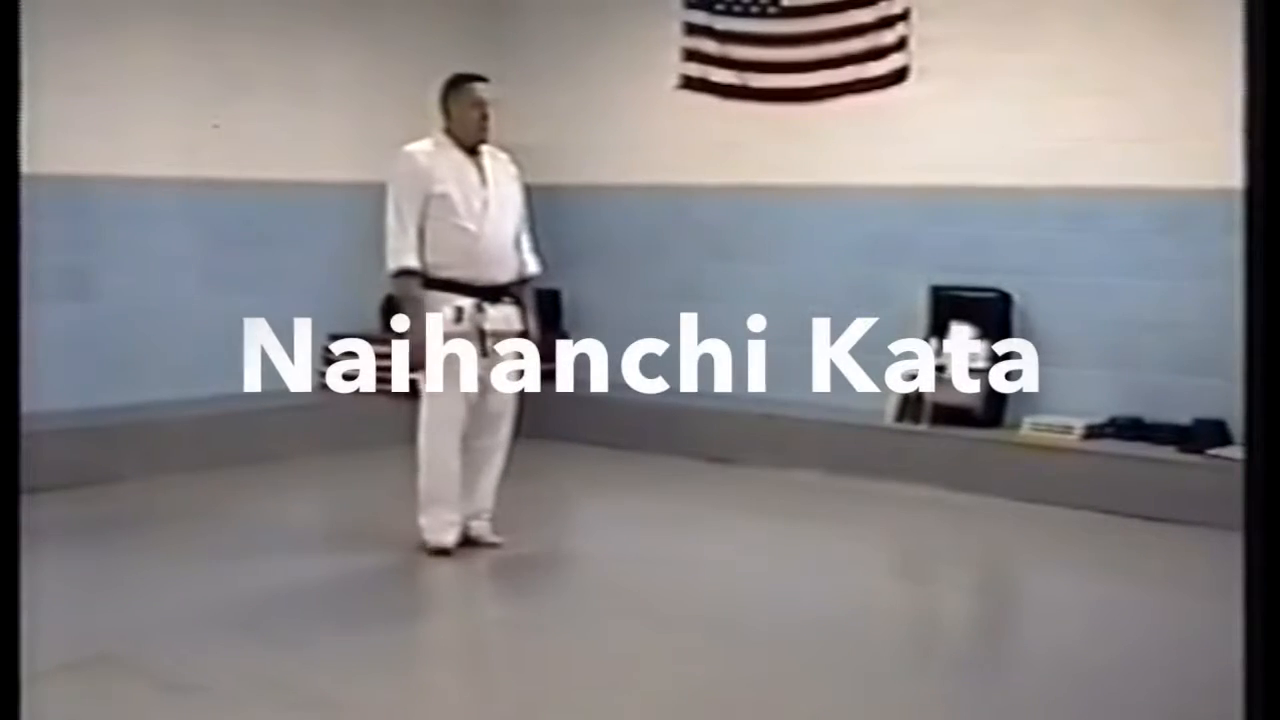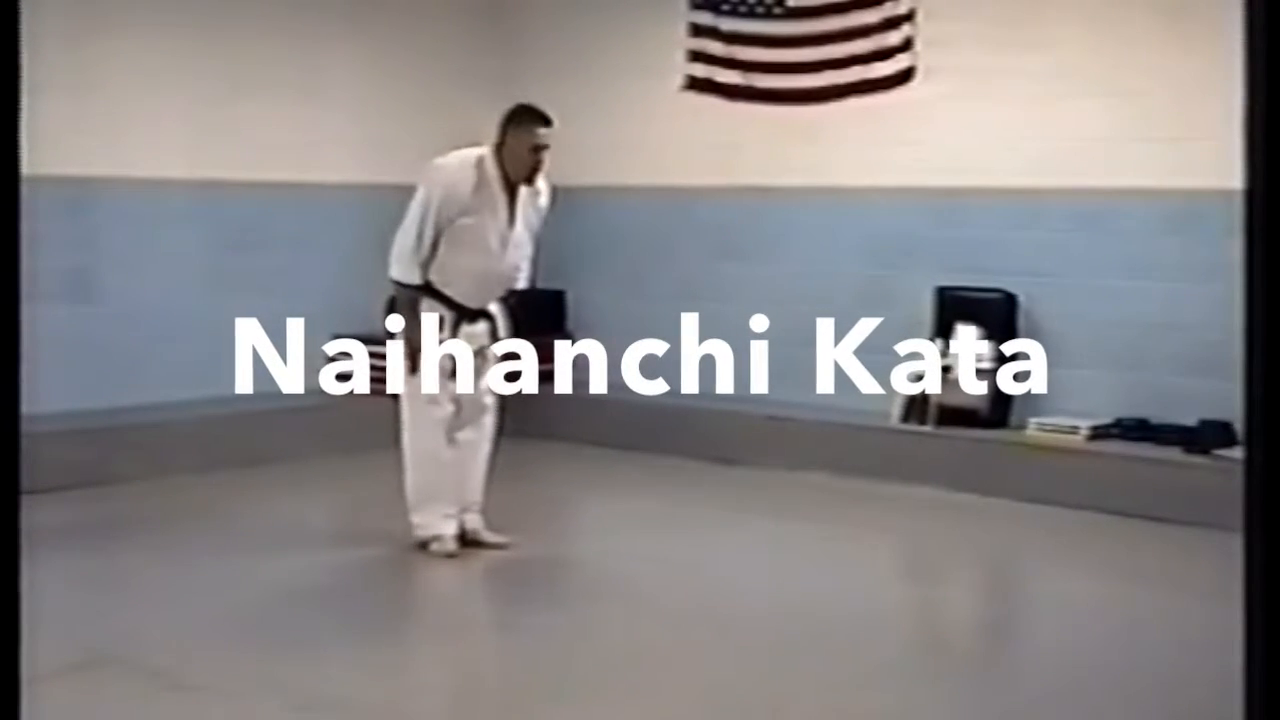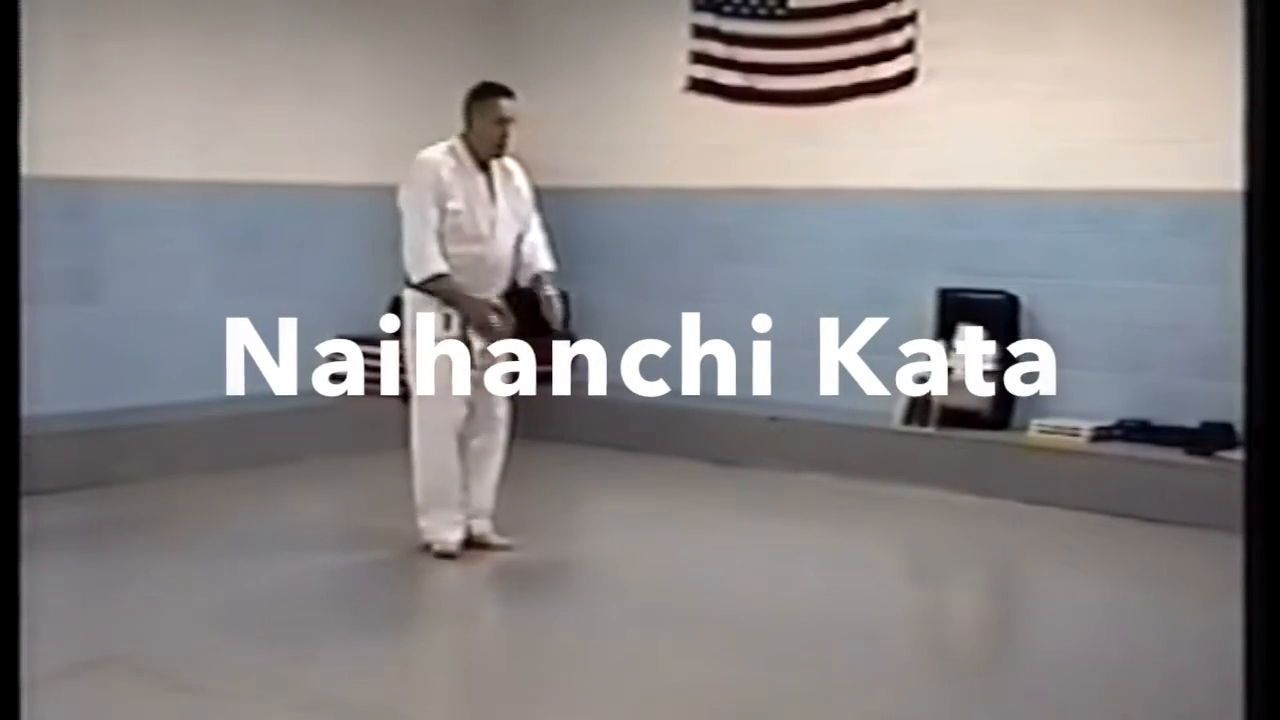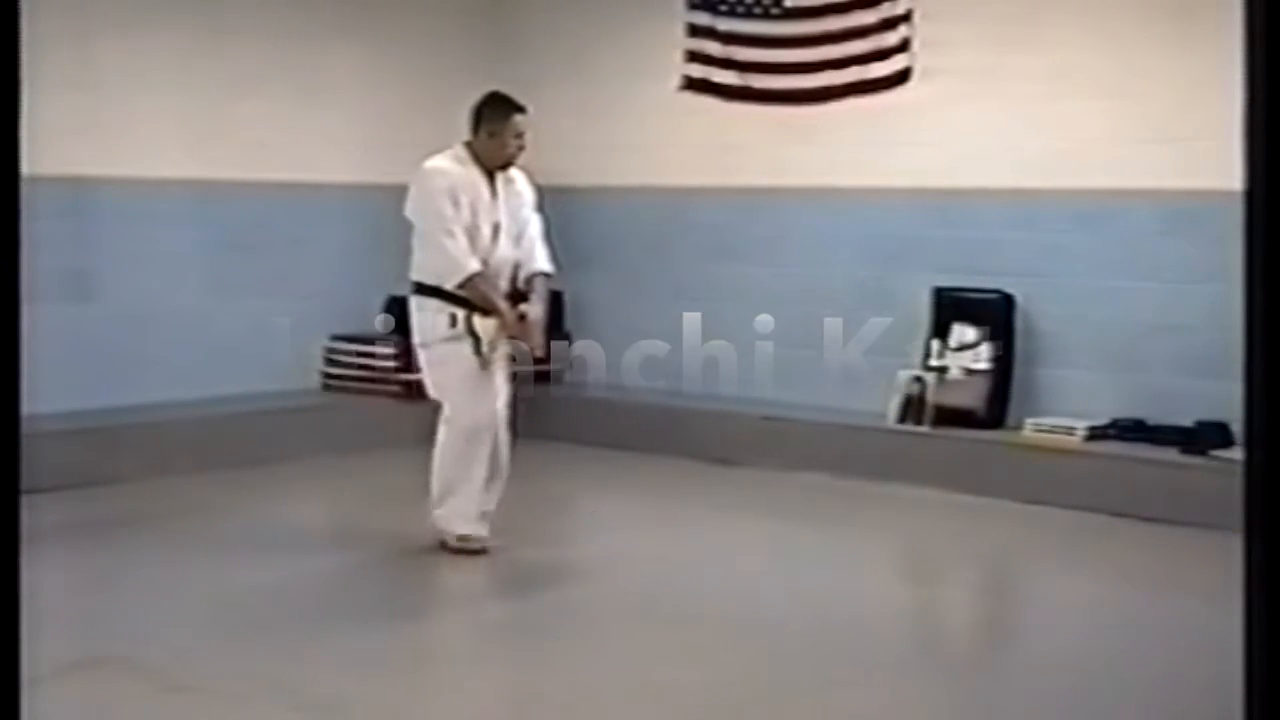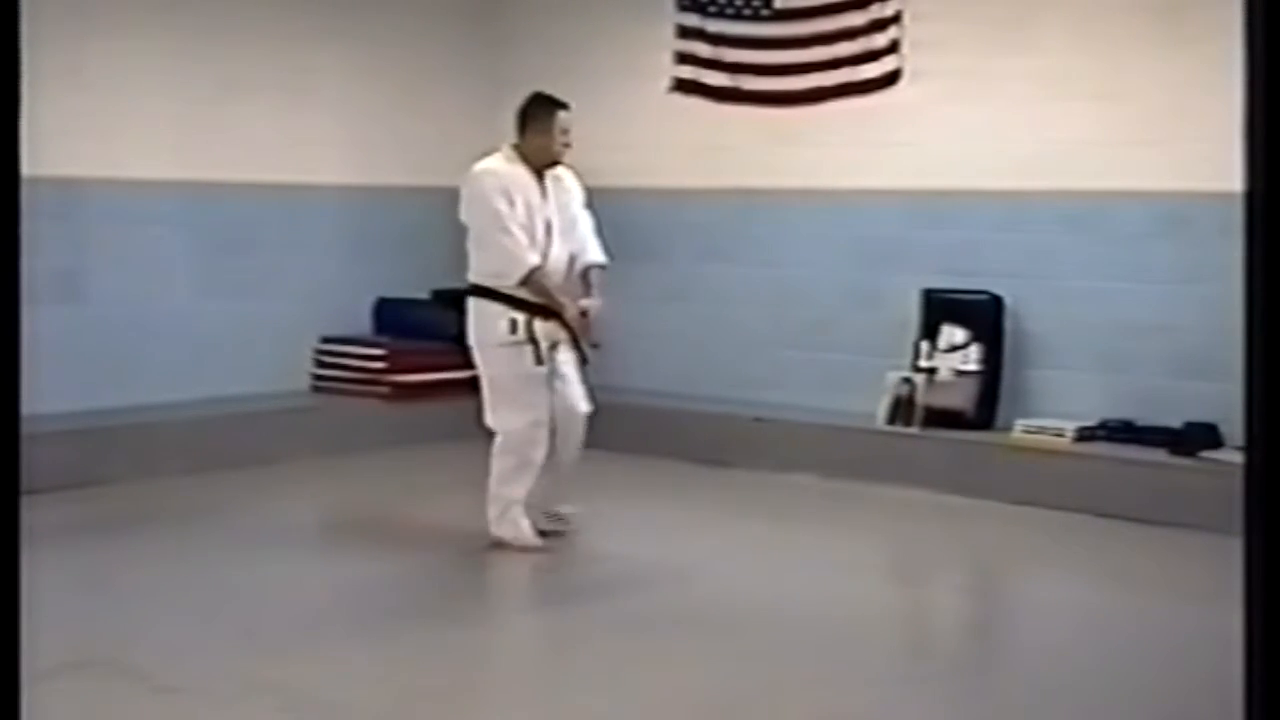
dt=1s
person 1, frame 1
left shoulder: (503, 166)
right shoulder: (418, 161)
left elbow: (520, 244)
right elbow: (402, 246)
left wrist: (528, 310)
right wrist: (416, 318)
left hip: (501, 313)
right hip: (448, 311)
left knee: (493, 422)
right knee: (444, 421)
left ankle: (474, 519)
right ankle: (439, 525)
person 1, frame 2
left shoulder: (538, 191)
right shoulder: (453, 176)
right elbow: (408, 253)
left wrist: (507, 319)
right wrist: (412, 327)
left hip: (482, 318)
right hip: (432, 313)
left knee: (477, 417)
right knee: (430, 418)
left ankle: (468, 519)
right ankle: (435, 525)
person 1, frame 3
left shoulder: (512, 174)
right shoulder: (432, 168)
left elbow: (529, 237)
right elbow: (421, 252)
left wrist: (545, 288)
right wrist: (468, 306)
left hip: (490, 314)
right hip: (438, 313)
left knee: (491, 421)
right knee: (440, 420)
left ankle: (476, 521)
right ankle: (440, 528)
person 1, frame 4
left shoulder: (517, 184)
right shoulder: (438, 176)
left elbow: (531, 247)
right elbow: (451, 258)
left wrist: (535, 303)
right wrist: (503, 308)
left hip: (492, 317)
right hip: (446, 312)
left knee: (491, 419)
right knee: (471, 415)
left ankle: (466, 523)
right ankle: (454, 523)
person 1, frame 5
left shoulder: (565, 181)
right shoulder: (490, 179)
left elbow: (584, 241)
right elbow: (514, 256)
left wrist: (591, 295)
right wrist: (564, 304)
left hip: (551, 316)
right hip: (506, 318)
left knee: (573, 410)
right knee: (523, 422)
left ankle: (542, 504)
right ankle: (507, 522)
